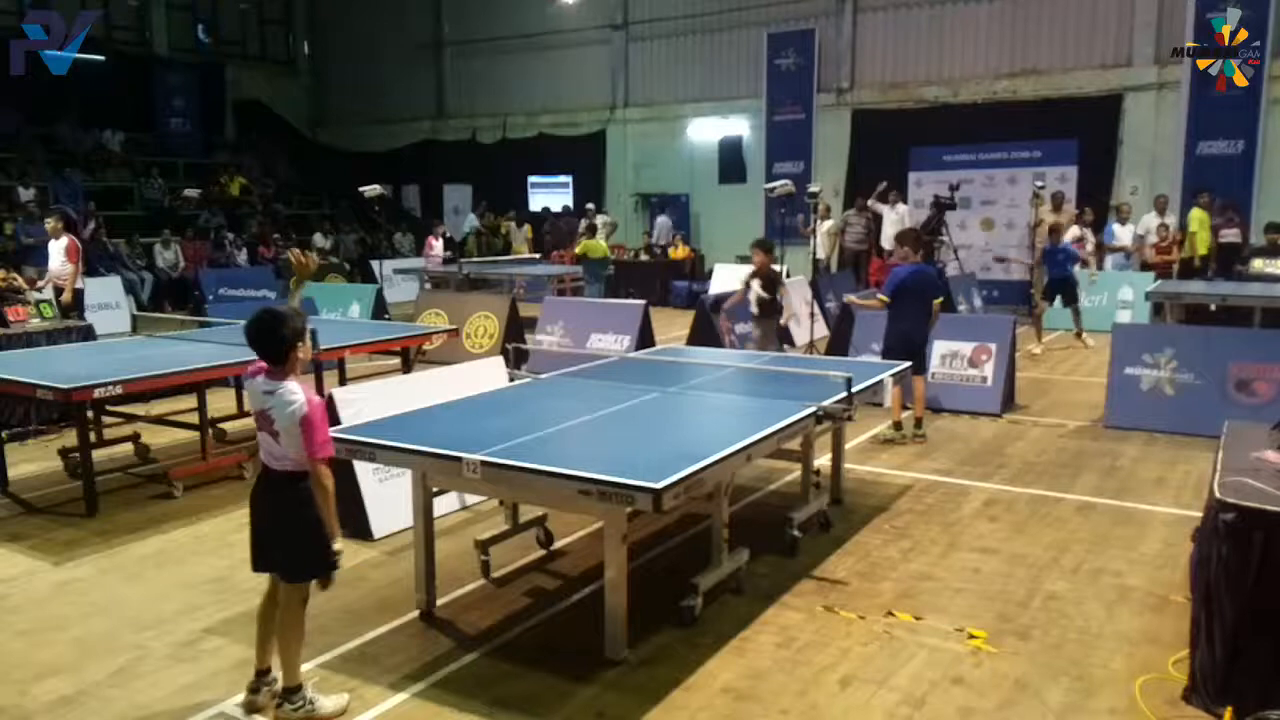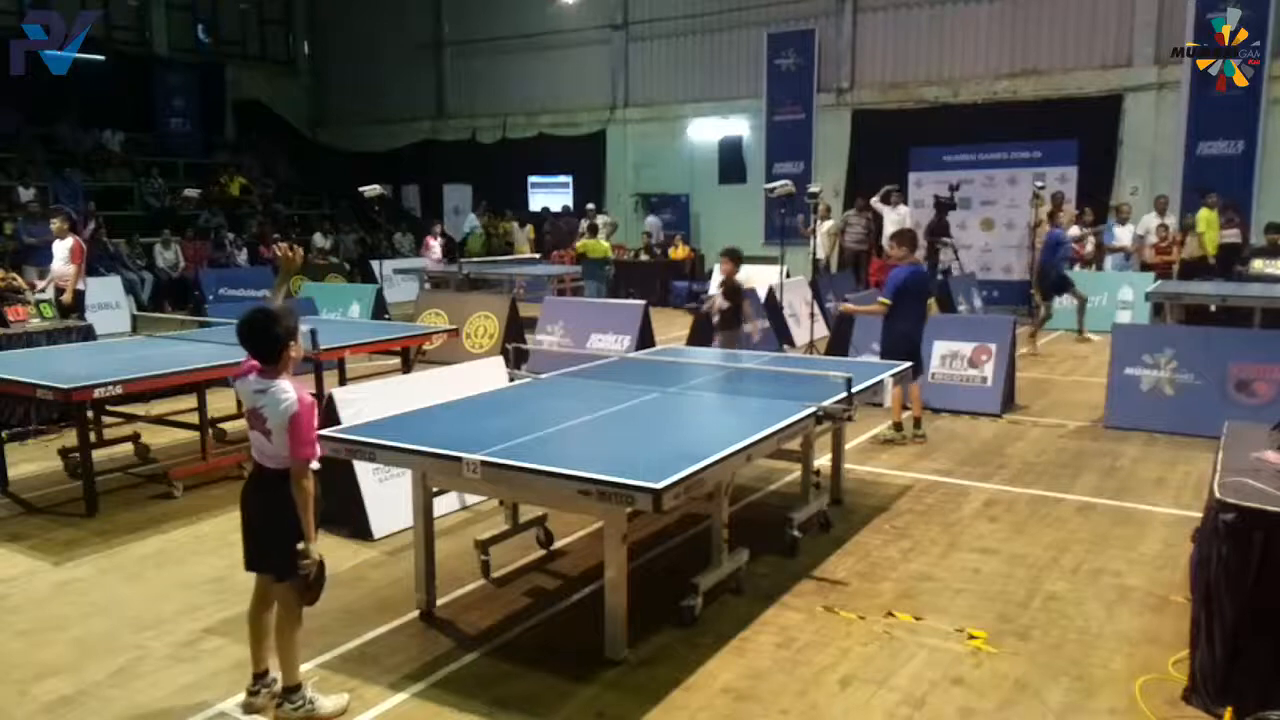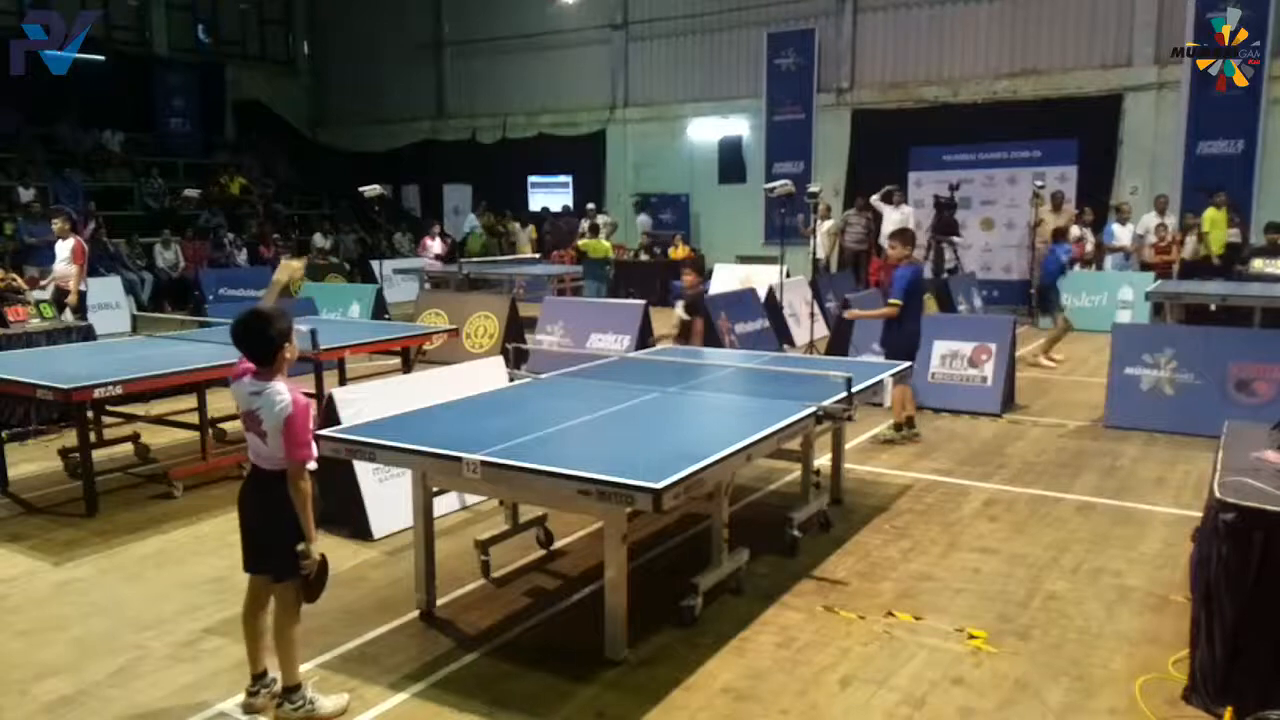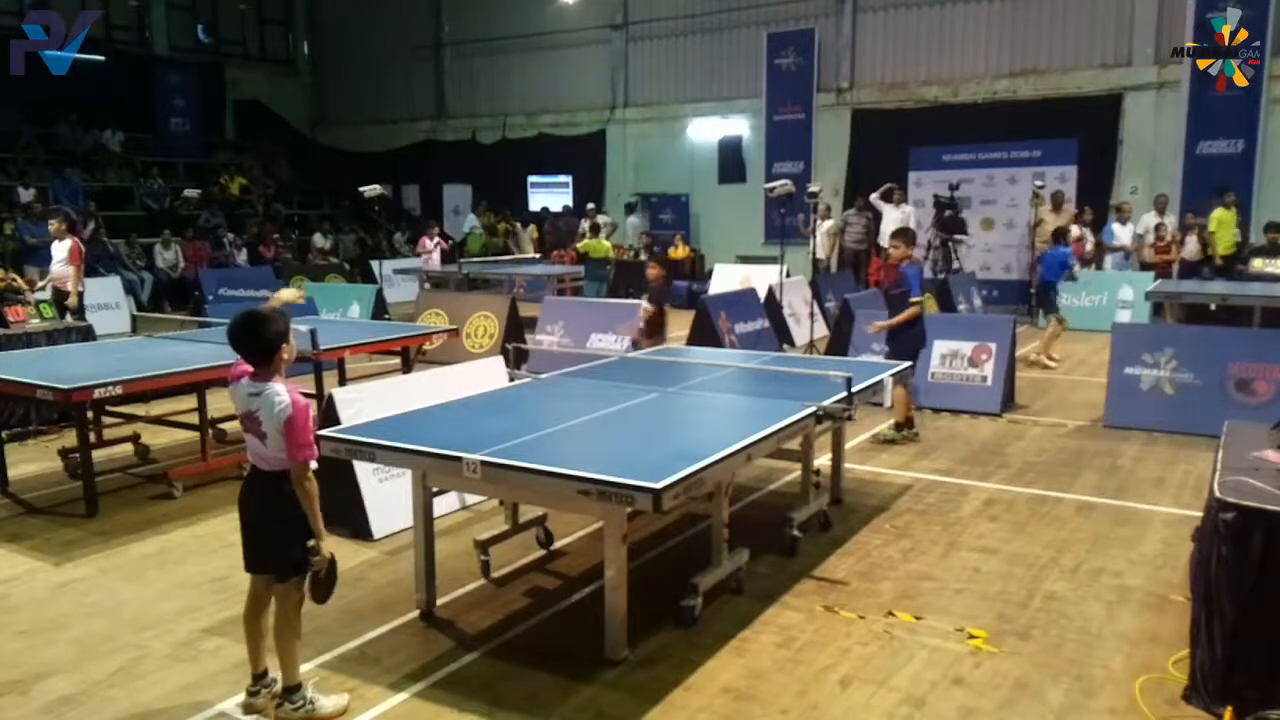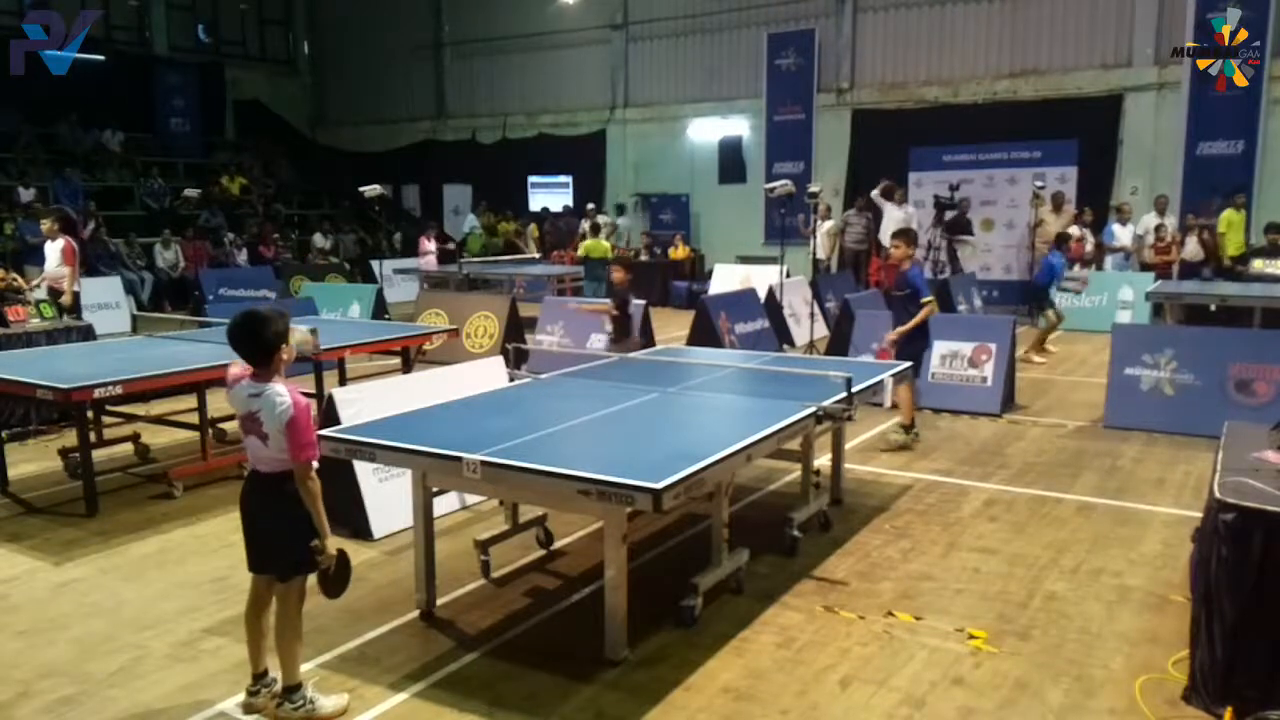
dt=0.2s
person 1, frame 1
left shoulder: (255, 379)
right shoulder: (307, 403)
left elbow: (276, 344)
right elbow: (320, 475)
right wrist: (334, 533)
left hip: (266, 488)
right hip: (296, 498)
left knee: (276, 591)
right knee: (293, 601)
left ankle: (261, 682)
person 1, frame 2
left shoulder: (246, 379)
right shoulder: (297, 402)
left elbow: (264, 331)
right elbow: (301, 477)
left wrist: (283, 275)
right wrist: (310, 537)
left hip: (257, 488)
right hip: (284, 493)
left knee: (265, 590)
right knee: (289, 598)
person 1, frame 3
left shoulder: (241, 380)
right shoulder: (292, 404)
left elbow: (256, 330)
right elbow: (298, 478)
left wrist: (277, 284)
right wrist: (310, 537)
left hip: (254, 489)
right hip: (281, 498)
left knee: (259, 590)
right knee: (287, 599)
person 1, frame 4
left shoulder: (239, 382)
right shoulder: (292, 404)
left elbow: (247, 344)
right elbow: (302, 476)
left wrist: (273, 304)
right wrist: (320, 534)
left hip: (254, 490)
right hip: (284, 497)
left knee: (260, 591)
right knee: (288, 599)
left ankle: (259, 685)
person 1, frame 5
left shoulder: (238, 387)
right shoulder: (293, 404)
left elbow: (241, 363)
right elbow: (305, 475)
left wrist: (271, 328)
right wrist: (324, 532)
left hip: (255, 491)
right hip: (286, 498)
left knee: (261, 591)
right knee: (290, 599)
left ankle: (260, 684)
person 2, frame 1
left shoulder: (898, 273)
right shoulder: (931, 274)
left elbow: (880, 303)
right elbow: (936, 308)
left wrist: (856, 301)
left hip: (897, 335)
right hip: (919, 335)
left knee: (894, 379)
right knee: (918, 378)
left ankle: (897, 429)
right ankle: (918, 428)
person 2, frame 2
left shoulder: (897, 274)
right shoulder: (923, 273)
left elbow: (882, 308)
right elbow: (928, 308)
left wrist: (853, 309)
left hip: (895, 337)
right hip: (914, 336)
left knee: (894, 380)
right knee: (914, 380)
left ankle: (897, 429)
right ankle: (917, 428)
person 2, frame 3
left shoulder: (901, 274)
right shoulder: (917, 271)
left elbow: (893, 310)
right elbow: (920, 305)
left wrist: (861, 315)
left hip: (898, 336)
right hip: (911, 334)
left knee: (896, 380)
right knee: (904, 380)
left ankle: (898, 429)
right ankle: (910, 426)
person 2, frame 4
left shoulder: (910, 273)
right shoulder: (897, 271)
left elbow: (916, 308)
left wrist: (887, 324)
right wrist: (890, 325)
left hip: (907, 336)
right hip: (904, 335)
left knee: (897, 380)
right knee: (903, 379)
left ankle: (898, 429)
right ankle: (909, 426)
person 2, frame 5
left shoulder: (914, 274)
right shoulder: (898, 273)
left elbow: (929, 307)
left wrist: (905, 328)
right wrist: (897, 332)
left hip: (913, 337)
right hip: (905, 337)
left knee: (902, 380)
right knee: (906, 381)
left ankle: (904, 431)
right ankle: (909, 426)
